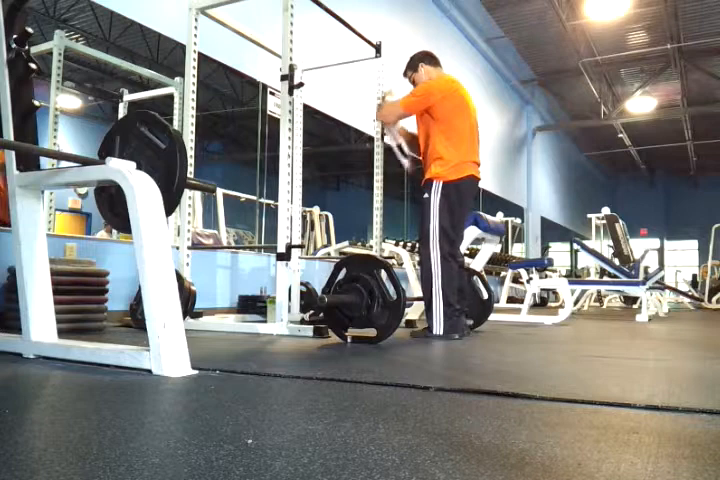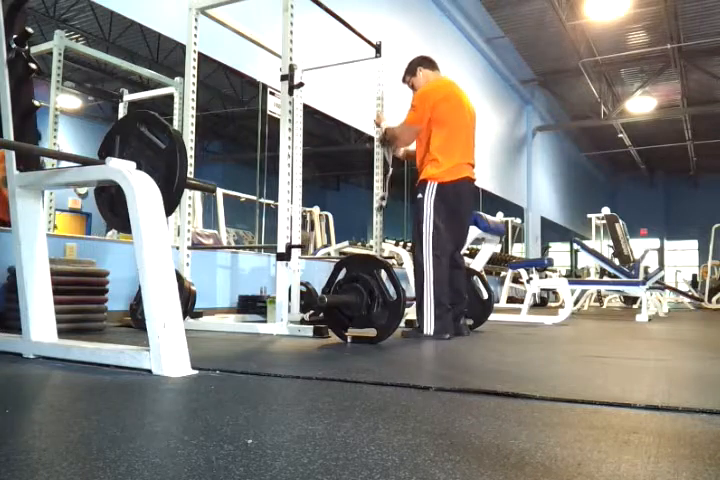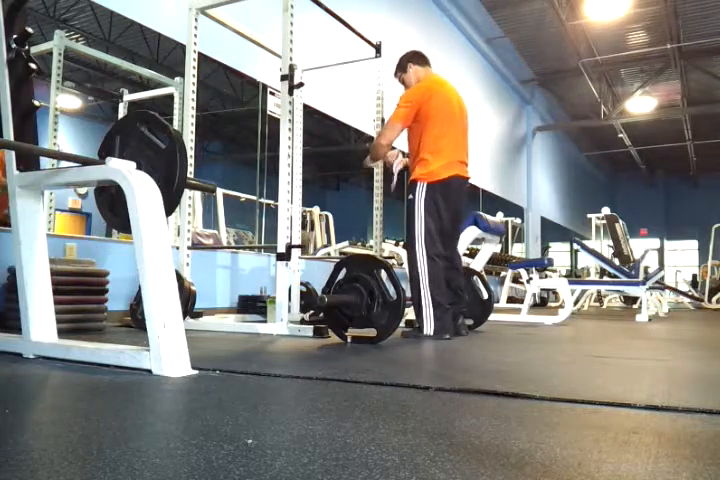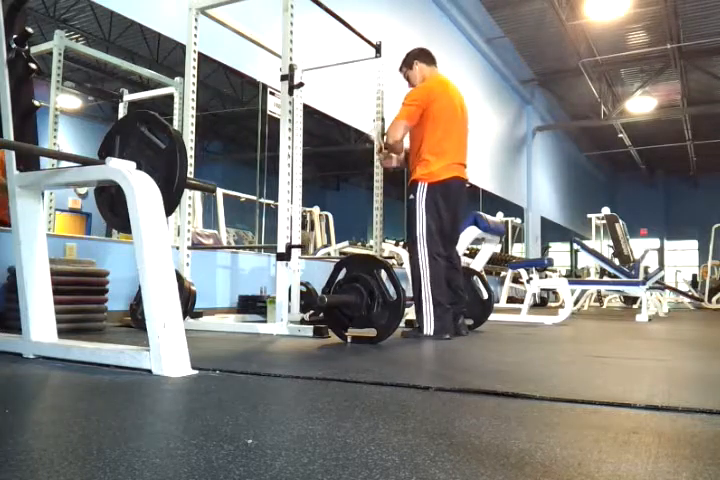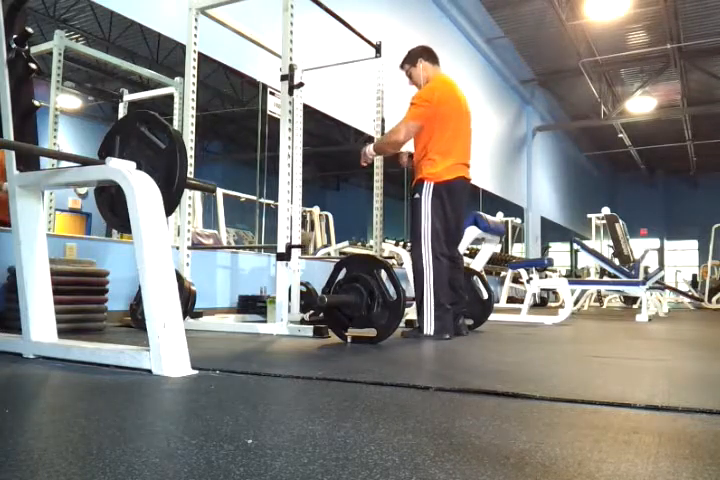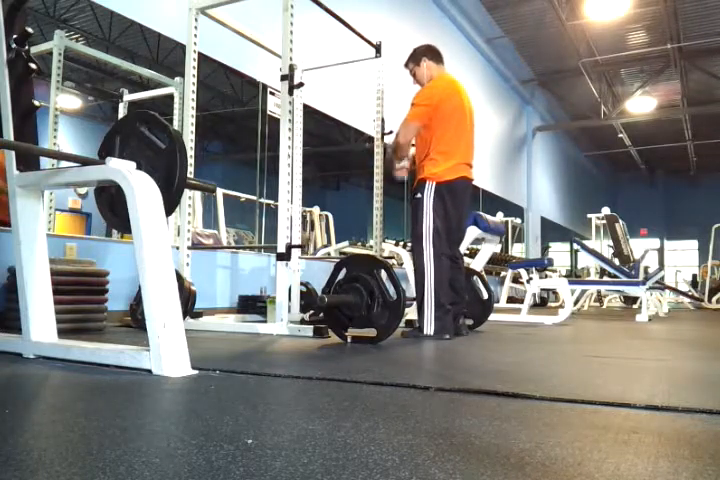
dt=0.5s
person 1, frame 1
left shoulder: (434, 87)
right shoulder: (457, 91)
left elbow: (386, 116)
left wrist: (386, 101)
right wrist: (403, 134)
left hip: (446, 179)
right hip: (464, 177)
left knee: (436, 251)
right knee: (449, 250)
left ankle: (443, 324)
right ankle: (454, 319)
person 1, frame 2
left shoulder: (428, 93)
right shoulder: (461, 97)
left elbow: (403, 137)
left wrist: (384, 129)
right wrist: (408, 153)
left hip: (440, 181)
right hip: (462, 180)
left knee: (430, 251)
right knee: (450, 251)
left ankle: (434, 324)
right ankle: (456, 320)
person 1, frame 3
left shoulder: (419, 92)
right shoulder: (453, 93)
left elbow: (385, 139)
left wrist: (374, 159)
right wrist: (406, 159)
left hip: (432, 181)
right hip: (456, 178)
left knee: (425, 251)
right knee: (446, 250)
left ankle: (434, 324)
right ankle: (455, 318)
person 1, frame 4
left shoulder: (424, 92)
right shoulder: (454, 94)
left elbow: (394, 137)
left wrist: (389, 153)
right wrist: (403, 156)
left hip: (432, 182)
right hip: (454, 179)
left knee: (426, 251)
right knee: (446, 250)
left ankle: (434, 324)
right ankle: (455, 319)
person 1, frame 5
left shoulder: (431, 92)
right shoulder: (455, 92)
left elbow: (400, 136)
left wrist: (371, 150)
right wrist: (416, 158)
left hip: (436, 181)
right hip: (456, 179)
left knee: (429, 251)
right knee: (447, 251)
left ankle: (433, 324)
right ankle: (454, 319)
person 1, frame 6
left shoulder: (433, 91)
right shoulder: (459, 92)
left elbow: (403, 138)
left wrist: (399, 161)
right wrist: (415, 158)
left hip: (438, 181)
right hip: (459, 179)
left knee: (430, 251)
right knee: (449, 250)
left ankle: (434, 324)
right ankle: (455, 319)
